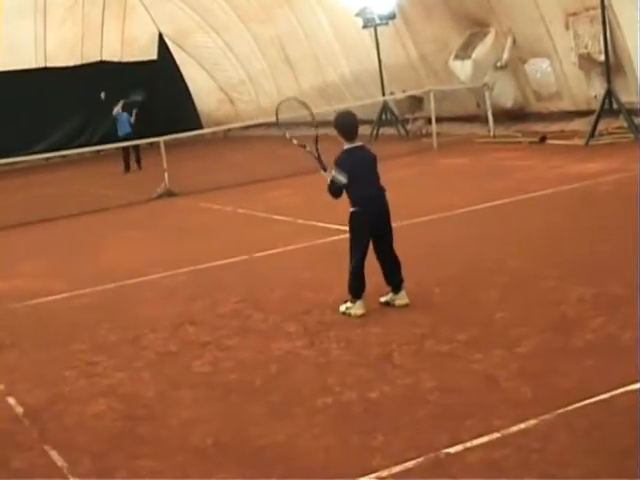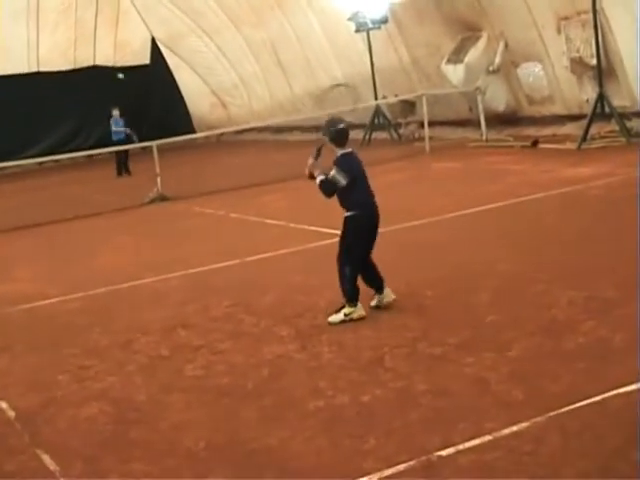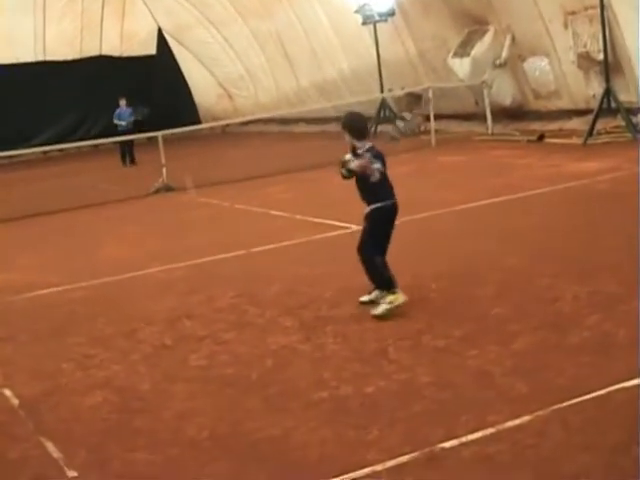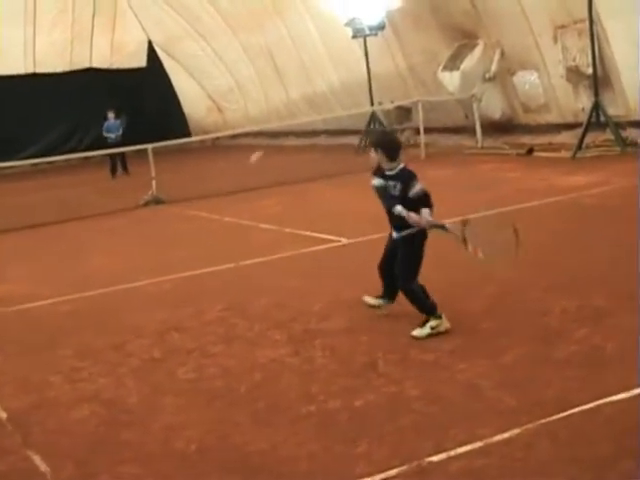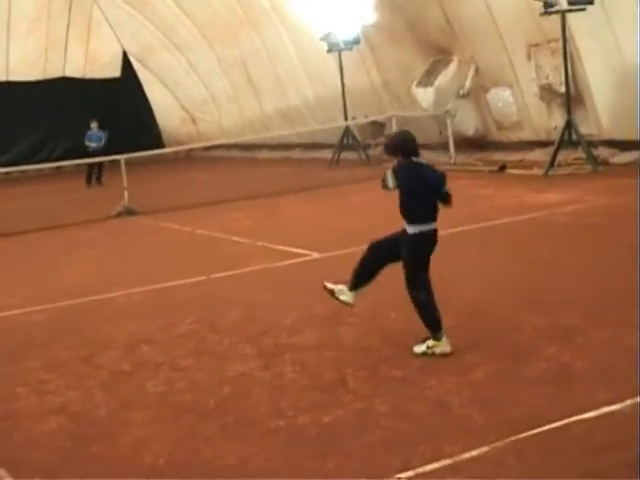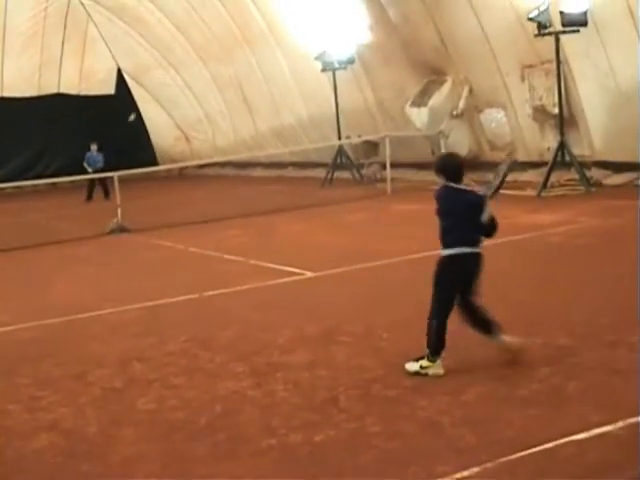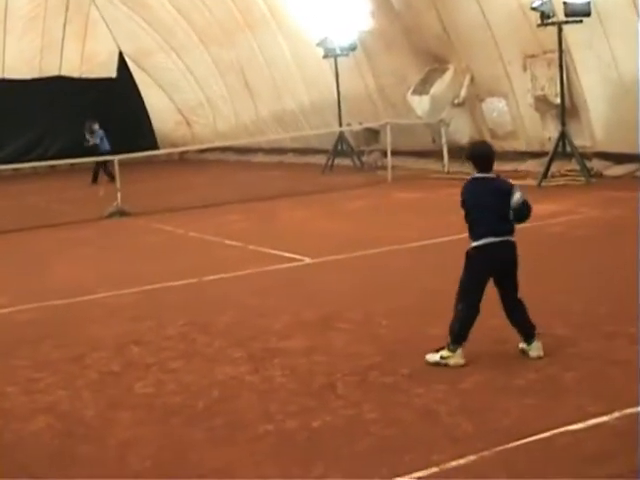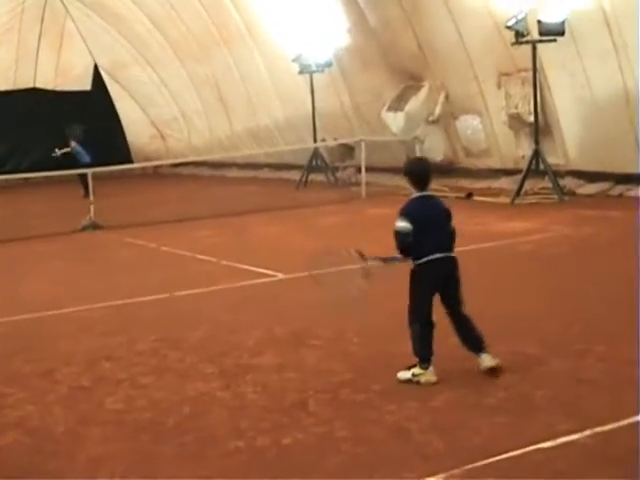
dt=0.4s
person 1, frame 1
left shoulder: (342, 160)
right shoulder: (369, 154)
left elbow: (335, 192)
left wrist: (330, 180)
left hip: (361, 211)
right hip: (381, 206)
left knee: (357, 256)
right knee: (386, 250)
left ankle: (356, 302)
right ankle: (398, 292)
person 1, frame 2
left shoulder: (342, 163)
right shoulder: (351, 158)
left elbow: (329, 190)
right elbow: (336, 183)
left wrist: (316, 173)
right wrist: (316, 174)
left hip: (357, 216)
right hip: (370, 212)
left knee: (347, 259)
right knee: (361, 257)
left ankle: (352, 306)
right ankle: (382, 292)
person 1, frame 3
left shoulder: (374, 155)
right shoulder: (355, 154)
left elbow: (379, 182)
right elbow: (345, 172)
left wrist: (368, 170)
right wrist: (354, 166)
left hip: (382, 208)
right hip: (376, 208)
left knee: (371, 251)
right knee: (365, 249)
left ankle: (392, 293)
right ankle: (382, 289)
person 1, frame 4
left shoulder: (407, 176)
right shoulder: (378, 174)
left elbow: (424, 200)
right elbow: (386, 200)
left wrist: (425, 216)
right wrist: (407, 214)
left hip: (412, 234)
right hip: (397, 232)
left knee: (406, 279)
right knee: (386, 268)
left ankle: (436, 318)
right ankle: (387, 297)
person 1, frame 5
left shoulder: (404, 169)
right shoulder: (435, 174)
left elbow: (387, 183)
right elbow: (446, 200)
left hip: (418, 235)
right hip: (416, 231)
left knee: (417, 286)
right knee: (376, 252)
left ankle: (438, 338)
right ankle: (350, 290)
person 1, frame 6
left shoulder: (442, 194)
right shoulder: (476, 199)
right elbow: (489, 229)
left hip: (452, 259)
right hip: (473, 257)
left knee: (439, 309)
right knee: (467, 302)
left ankle: (433, 360)
right ankle: (499, 337)
person 1, frame 7
left shoulder: (467, 189)
right shoulder: (505, 186)
right elbow: (523, 213)
right wrist: (505, 217)
left hip: (481, 250)
right hip: (507, 248)
left knee: (467, 301)
right knee: (511, 298)
left ankle: (454, 350)
right ankle: (532, 342)
person 1, frame 8
left shoulder: (408, 210)
right shoulder: (441, 206)
left elbow: (403, 244)
right elbow: (451, 235)
left wrist: (412, 252)
left hip: (425, 268)
right hip: (449, 263)
left knee: (419, 317)
right knee: (457, 312)
left ankle: (424, 368)
right ankle: (484, 355)
